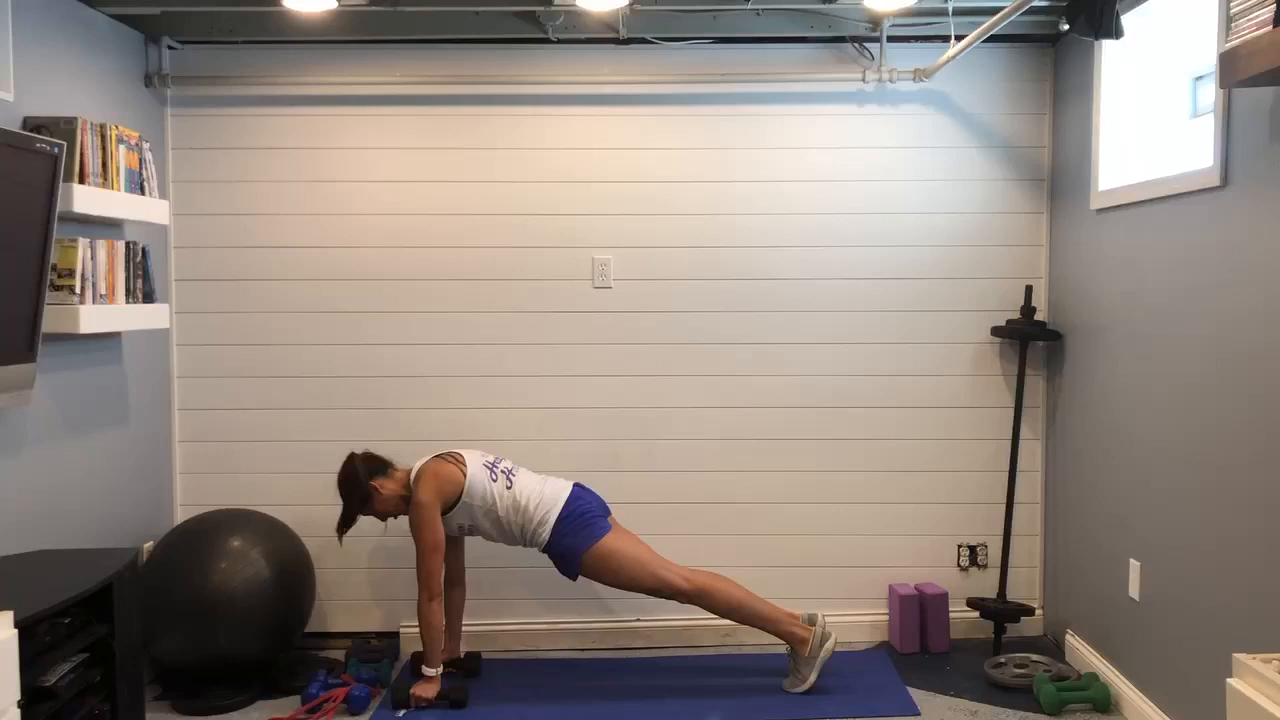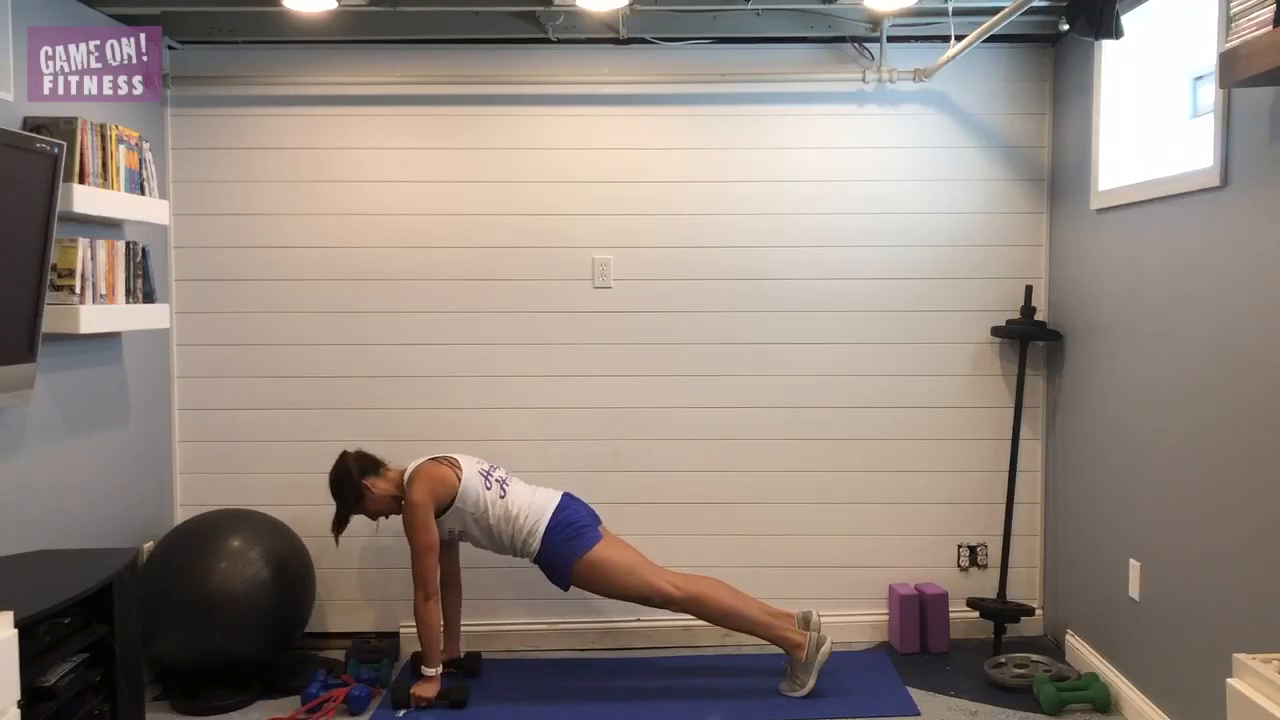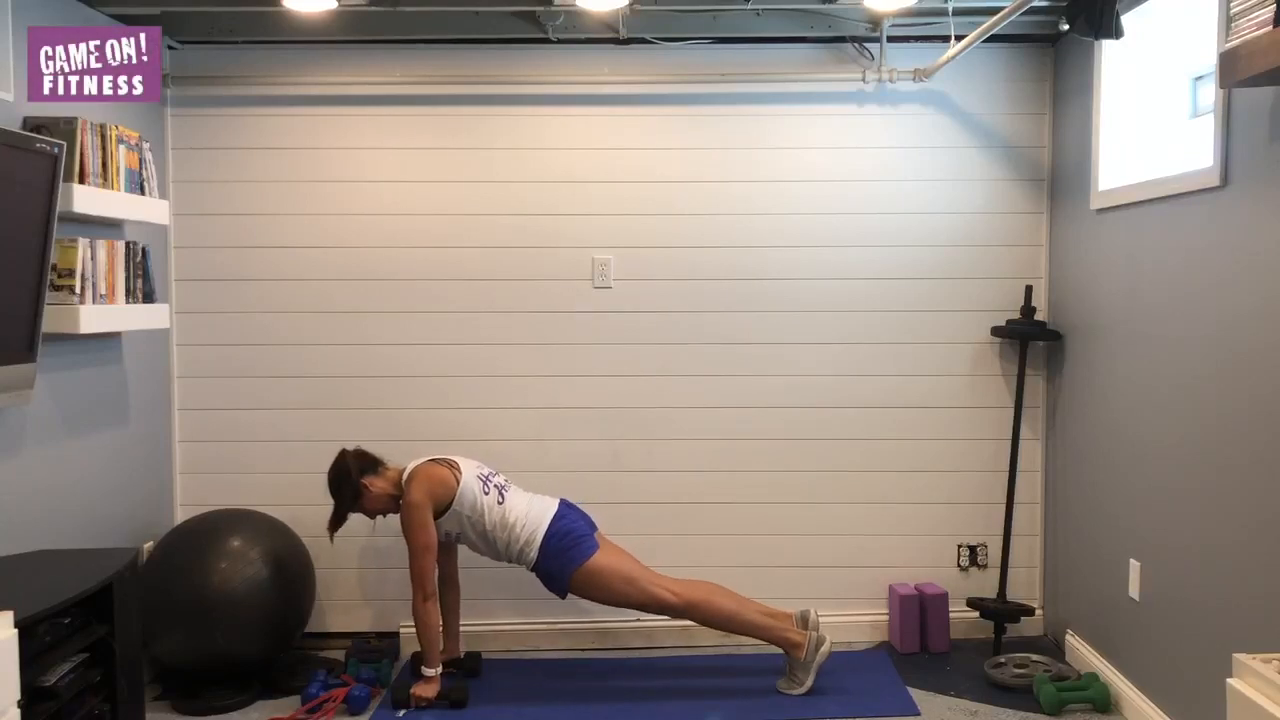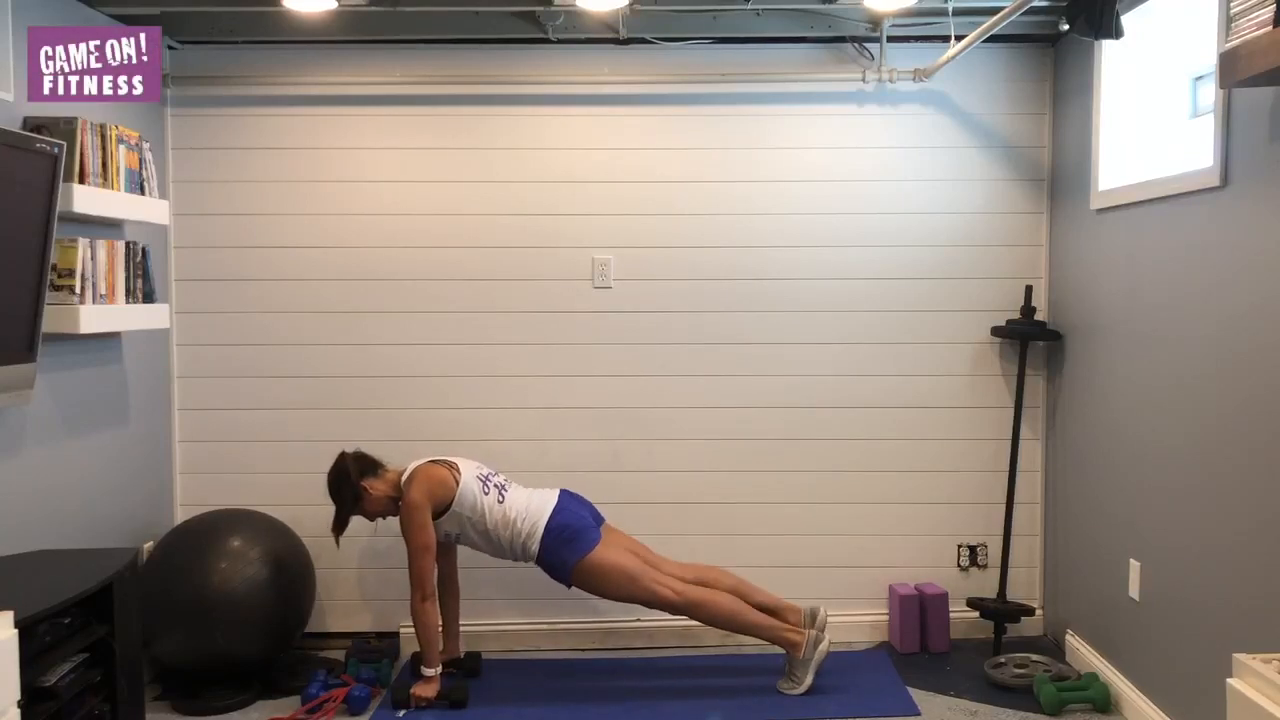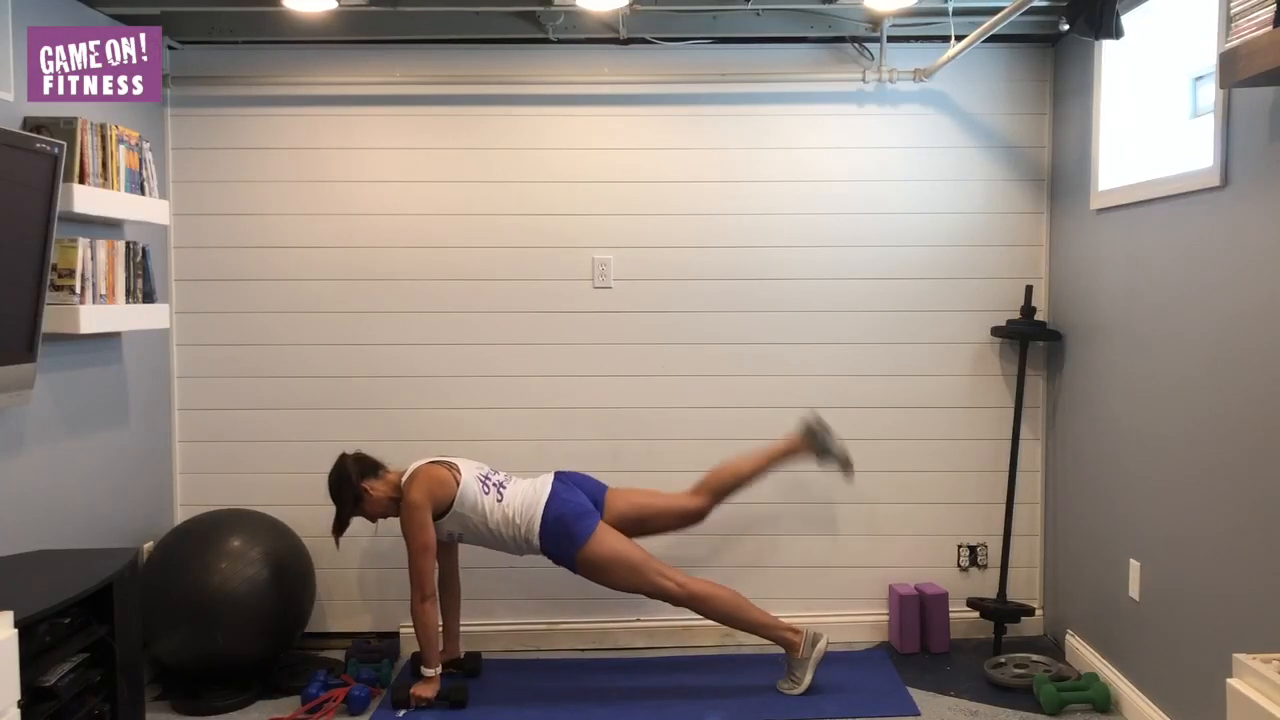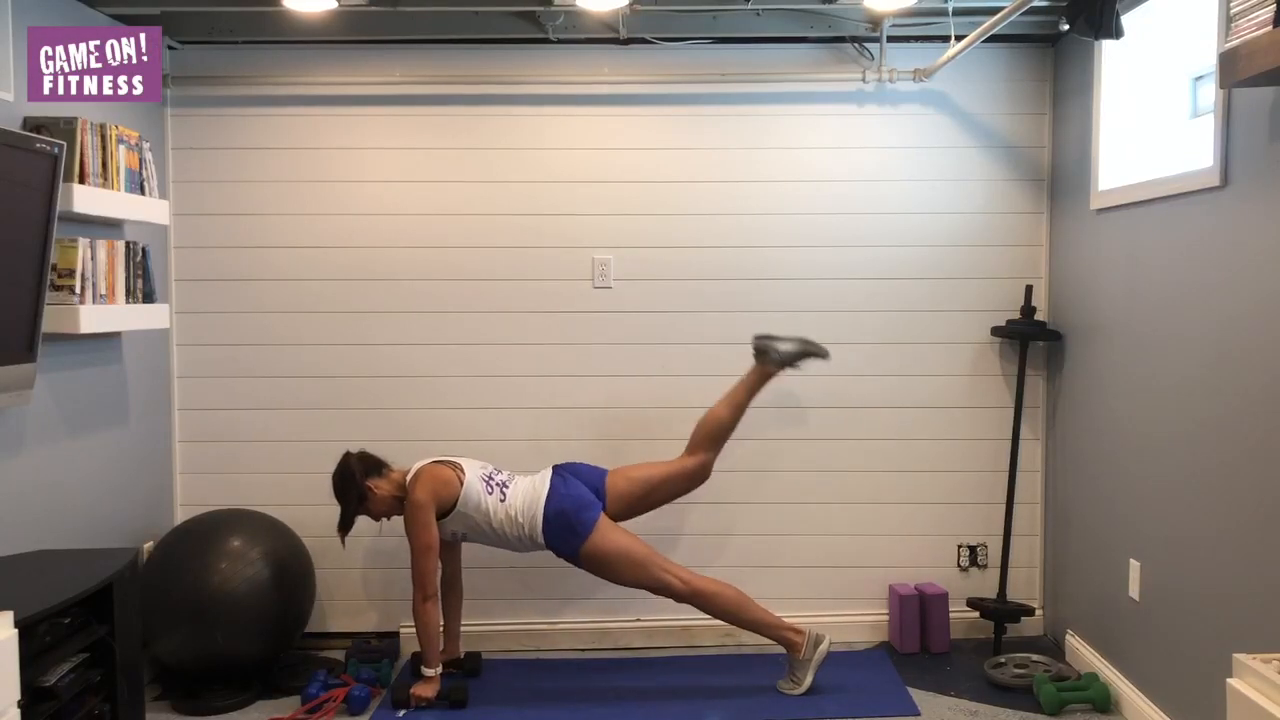
dt=0.3s
person 1, frame 1
left shoulder: (423, 493)
right shoulder: (439, 477)
left elbow: (430, 590)
right elbow: (454, 578)
left wrist: (431, 672)
right wrist: (451, 649)
left hip: (564, 523)
right hip: (569, 505)
left knee: (676, 583)
right knee: (674, 580)
left ankle: (803, 636)
right ankle: (796, 621)
person 1, frame 2
left shoulder: (417, 494)
right shoulder: (434, 478)
left elbow: (427, 592)
right elbow: (450, 580)
left wrist: (431, 672)
right wrist: (451, 650)
left hip: (556, 535)
right hip: (562, 514)
left knee: (669, 590)
right knee: (668, 584)
left ankle: (797, 641)
right ankle: (791, 621)
person 1, frame 3
left shoulder: (415, 495)
right shoulder: (432, 477)
left elbow: (425, 593)
right elbow: (448, 578)
left wrist: (431, 673)
right wrist: (452, 649)
left hip: (552, 544)
right hip: (558, 520)
left knee: (668, 599)
right knee: (665, 587)
left ankle: (798, 642)
right ankle: (790, 620)
person 1, frame 4
left shoulder: (414, 496)
right shoulder: (430, 479)
left elbow: (424, 593)
right elbow: (447, 578)
left wrist: (430, 672)
right wrist: (451, 648)
left hip: (554, 535)
right hip: (561, 510)
left knee: (670, 593)
right knee: (676, 574)
left ankle: (796, 640)
right ankle: (794, 614)
person 1, frame 5
left shoulder: (412, 498)
right shoulder: (430, 479)
left elbow: (425, 594)
right elbow: (449, 586)
left wrist: (430, 673)
right wrist: (452, 650)
left hip: (554, 519)
right hip: (562, 494)
left knee: (674, 586)
right knee: (698, 503)
left ankle: (795, 640)
right ankle: (802, 440)
person 1, frame 6
left shoulder: (418, 497)
right shoulder: (436, 481)
left elbow: (427, 595)
right elbow: (451, 582)
left wrist: (431, 673)
right wrist: (452, 650)
left hip: (560, 516)
right hip: (566, 485)
left knee: (677, 584)
right knee: (696, 463)
left ankle: (797, 641)
right ankle: (764, 366)
